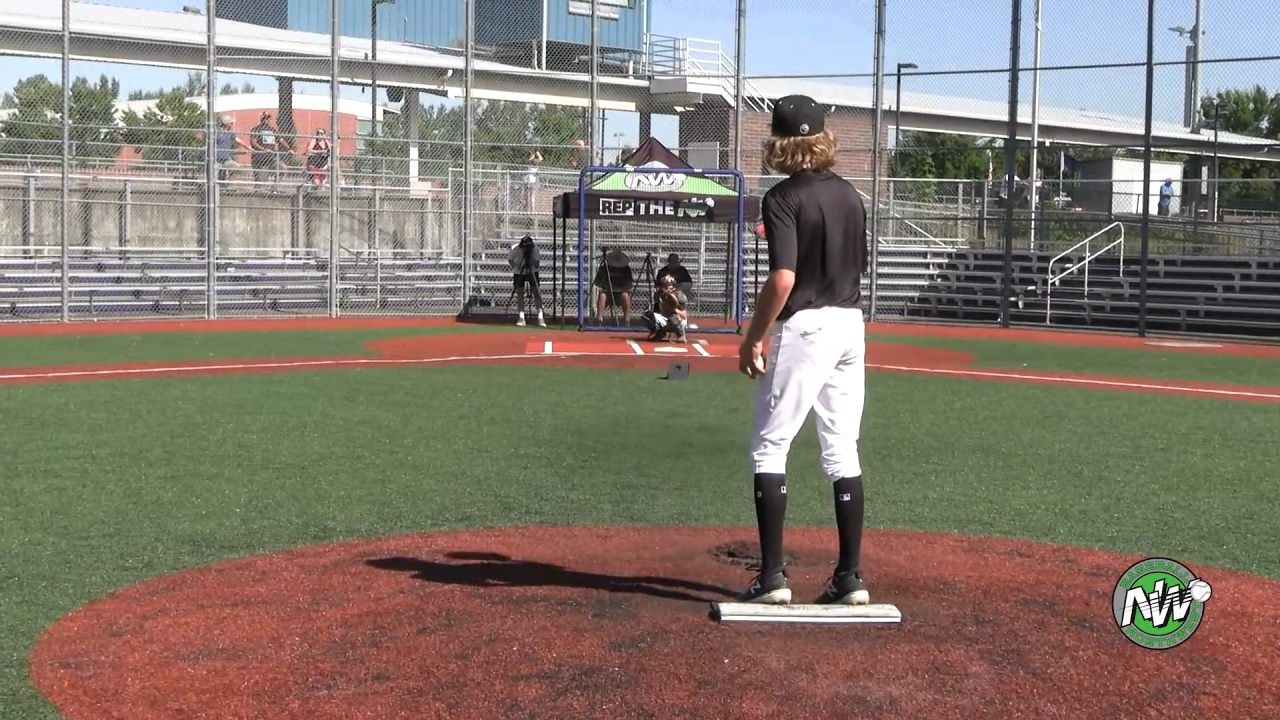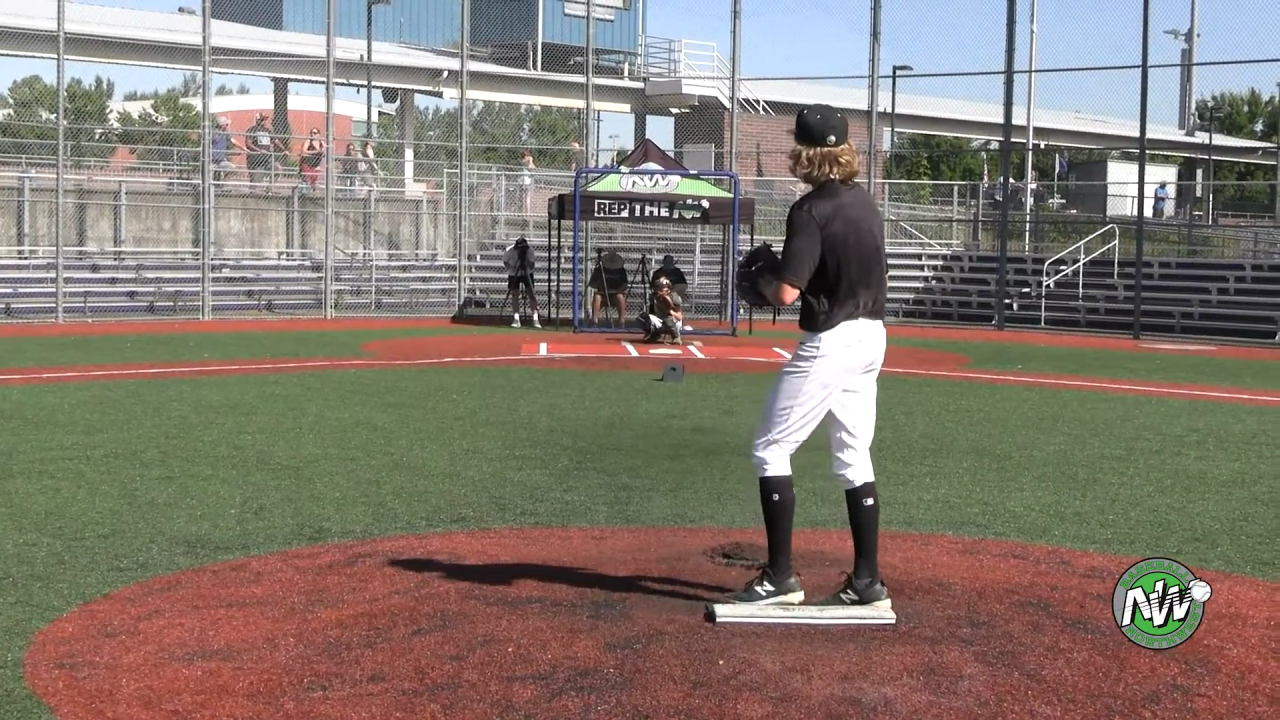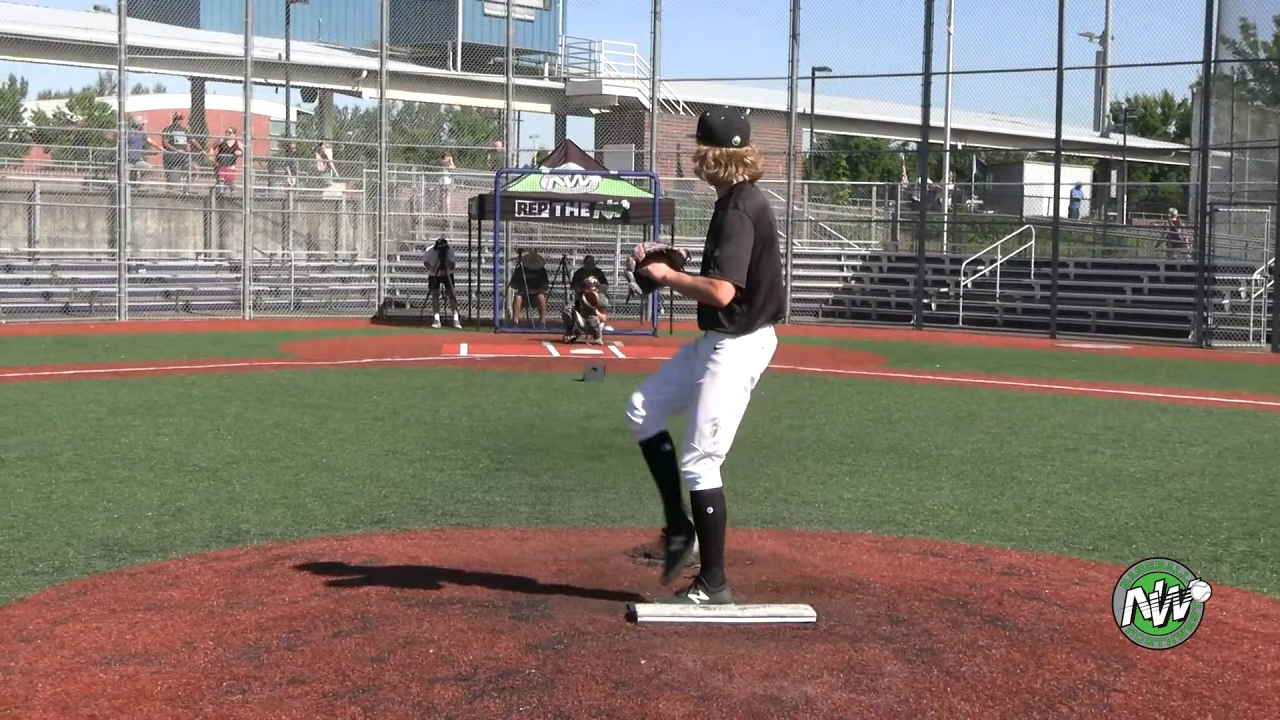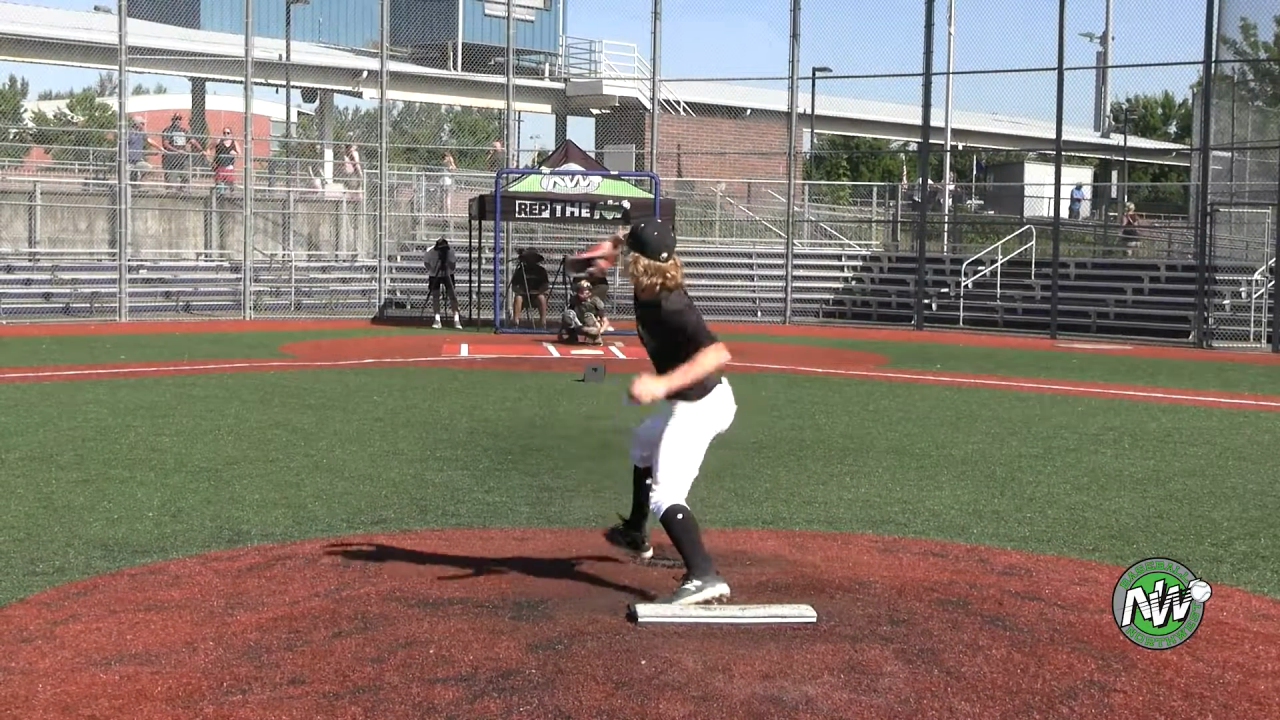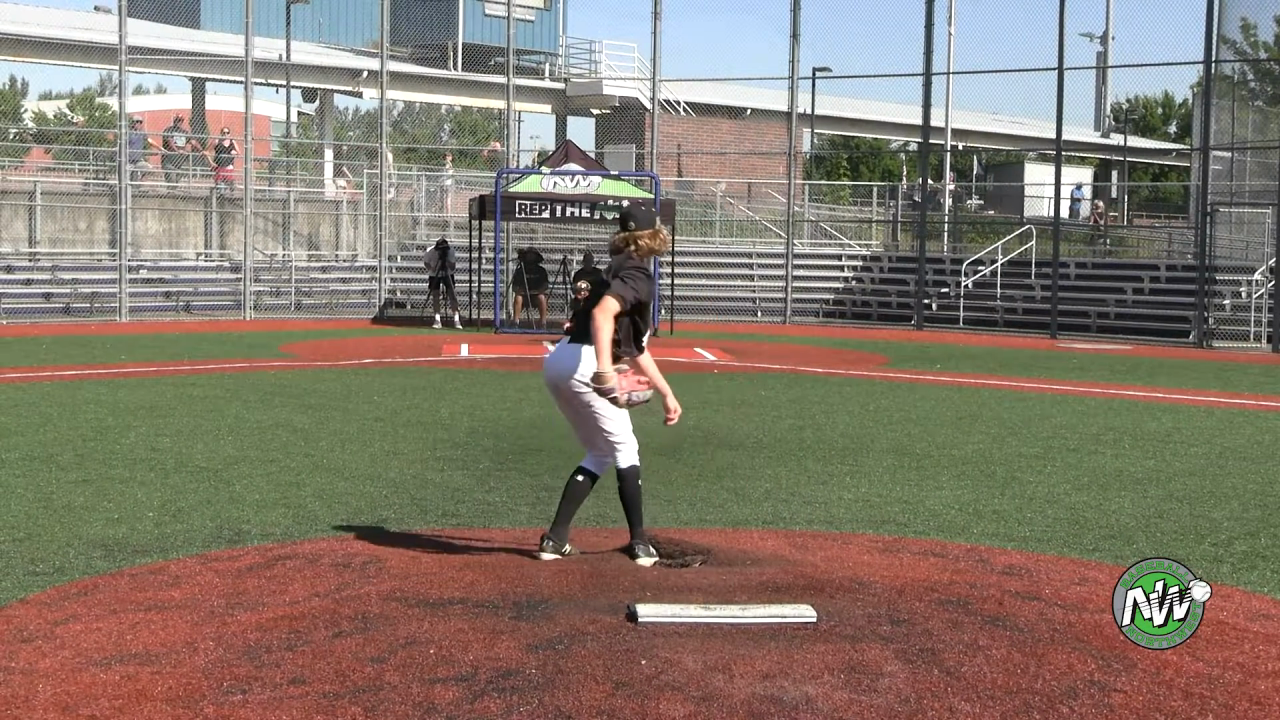
dt=1s
person 1, frame 1
left shoulder: (783, 197)
right shoulder: (850, 195)
left elbow: (782, 279)
left wrist: (753, 338)
left hip: (804, 328)
right hip: (851, 324)
left knee: (769, 448)
right knee: (842, 451)
left ankle: (773, 576)
right ankle: (850, 576)
person 1, frame 2
left shoulder: (811, 210)
right shoulder: (867, 203)
left elbow: (786, 293)
left wrist: (762, 278)
left hip: (829, 342)
right hip: (870, 335)
left knee: (772, 450)
right knee: (854, 459)
left ankle: (780, 575)
right ankle: (867, 582)
person 1, frame 3
left shoulder: (737, 209)
right shoulder: (747, 200)
left elbow: (720, 291)
left wrist: (665, 275)
right wrist: (677, 273)
left hip: (734, 345)
right hip: (729, 340)
left knee: (698, 462)
right knee: (643, 410)
left ankle: (713, 585)
right ankle: (681, 527)
person 1, frame 4
left shoulder: (669, 309)
right shoulder: (662, 287)
left elbow: (717, 353)
left wrist: (662, 384)
right wrist: (617, 245)
left hip: (695, 406)
right hip: (692, 401)
left knee: (665, 494)
right knee: (644, 444)
left ankle: (704, 576)
right ankle: (635, 532)
person 1, frame 5
left shoulder: (625, 269)
right shoulder: (635, 273)
left elbow: (636, 350)
right elbow: (601, 313)
left wrist: (666, 393)
right wrist: (604, 368)
left hip: (559, 361)
right hip: (582, 362)
left knee: (598, 455)
right knee: (623, 449)
left ankle: (556, 538)
right ankle: (638, 542)
